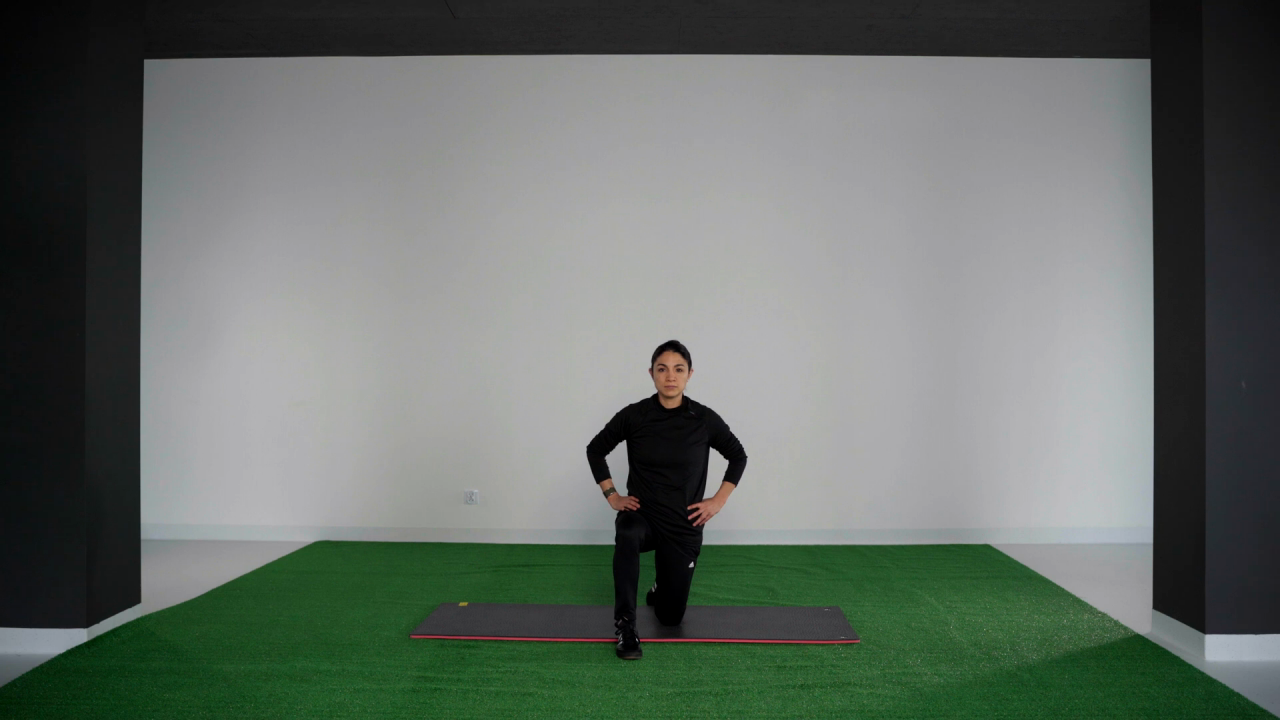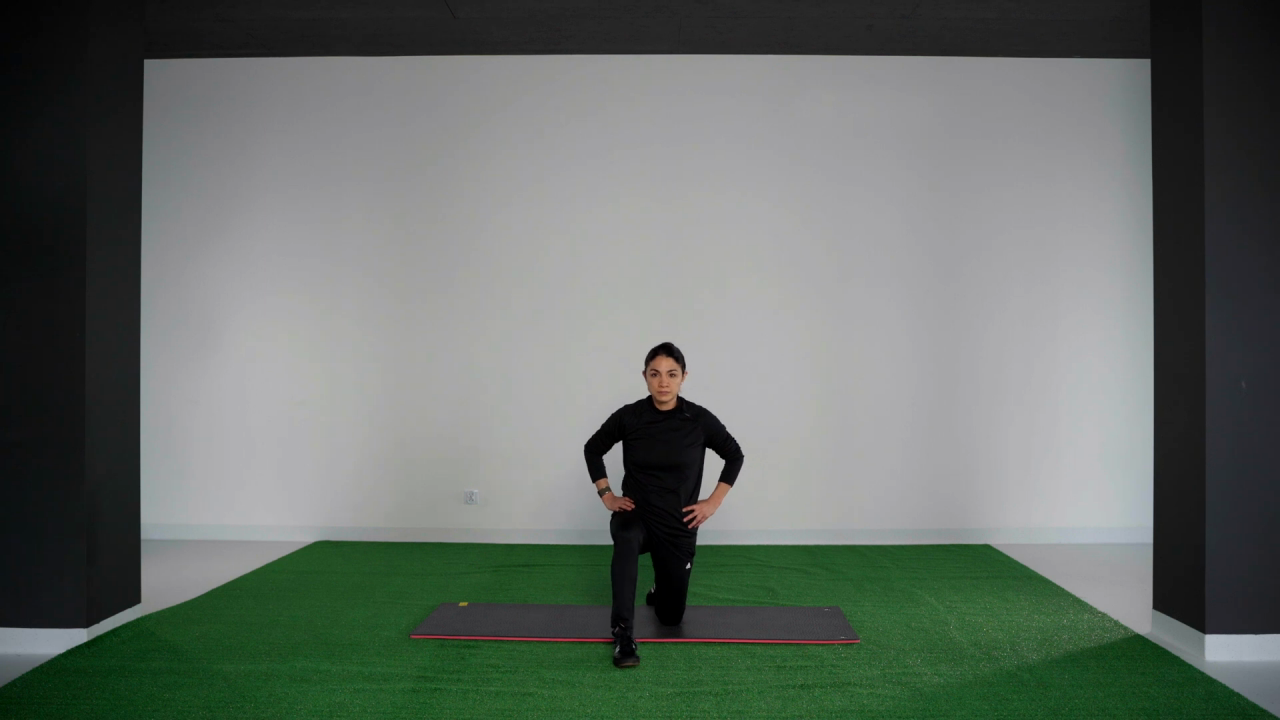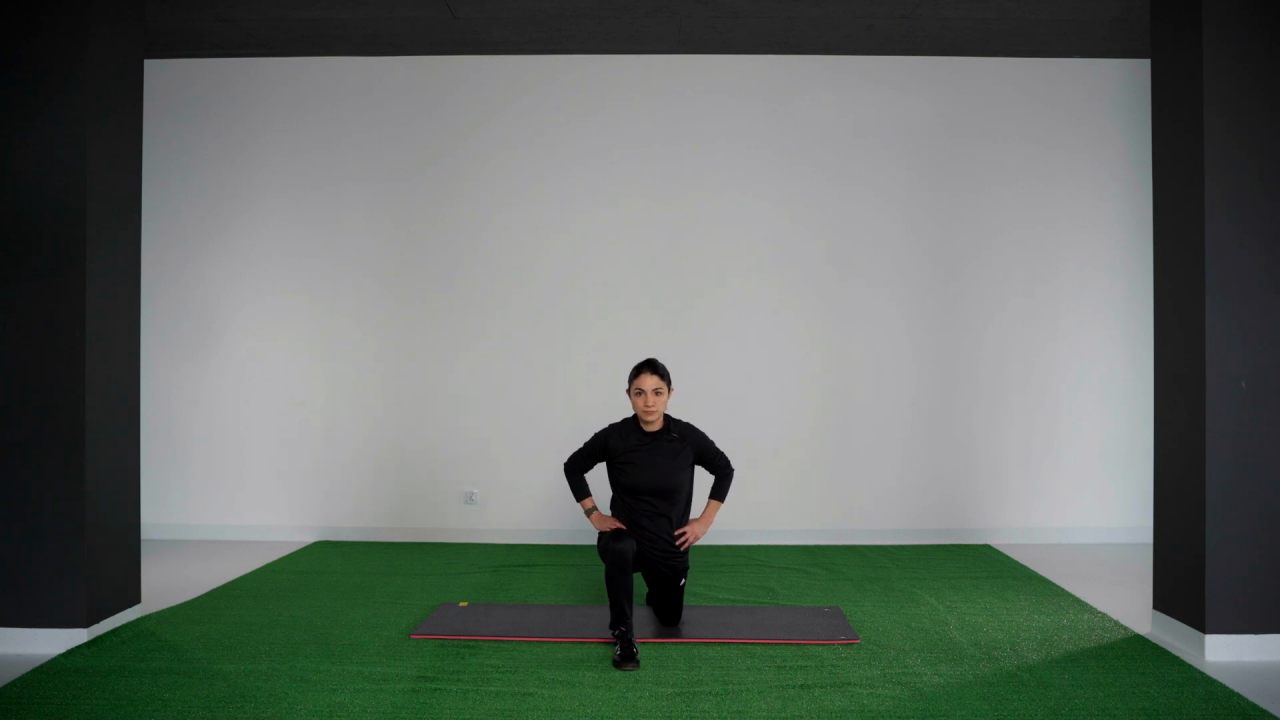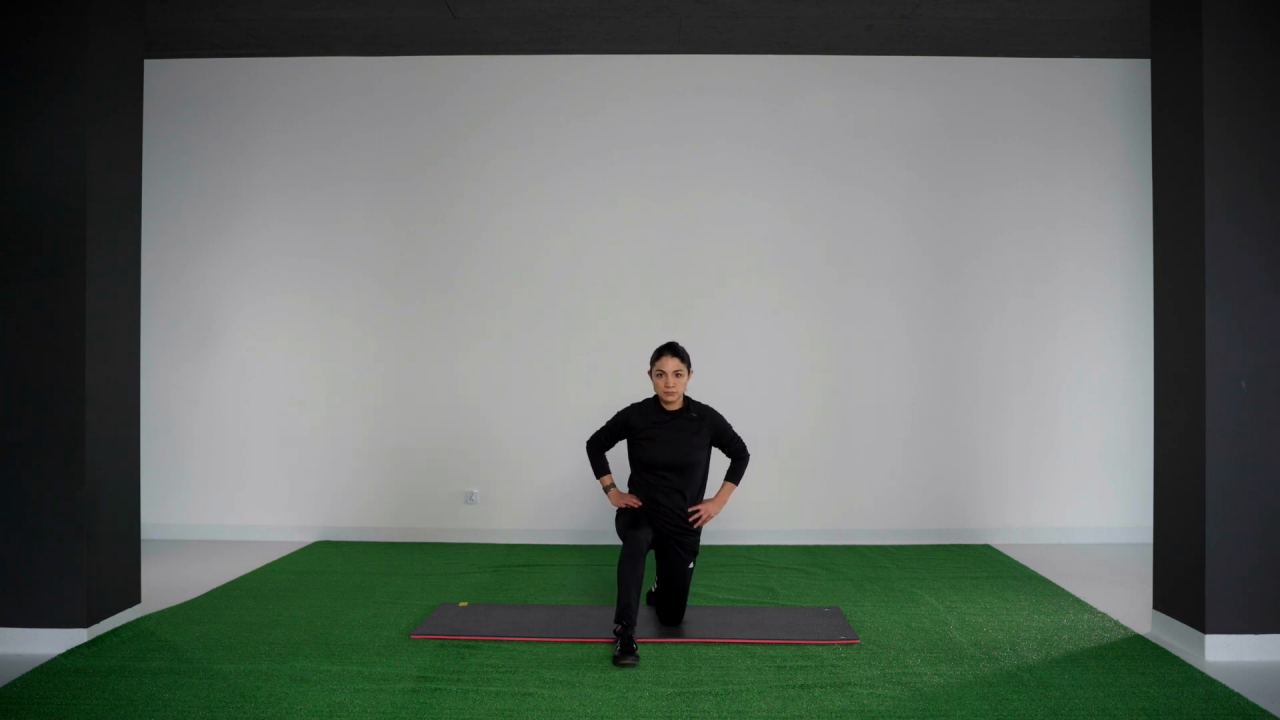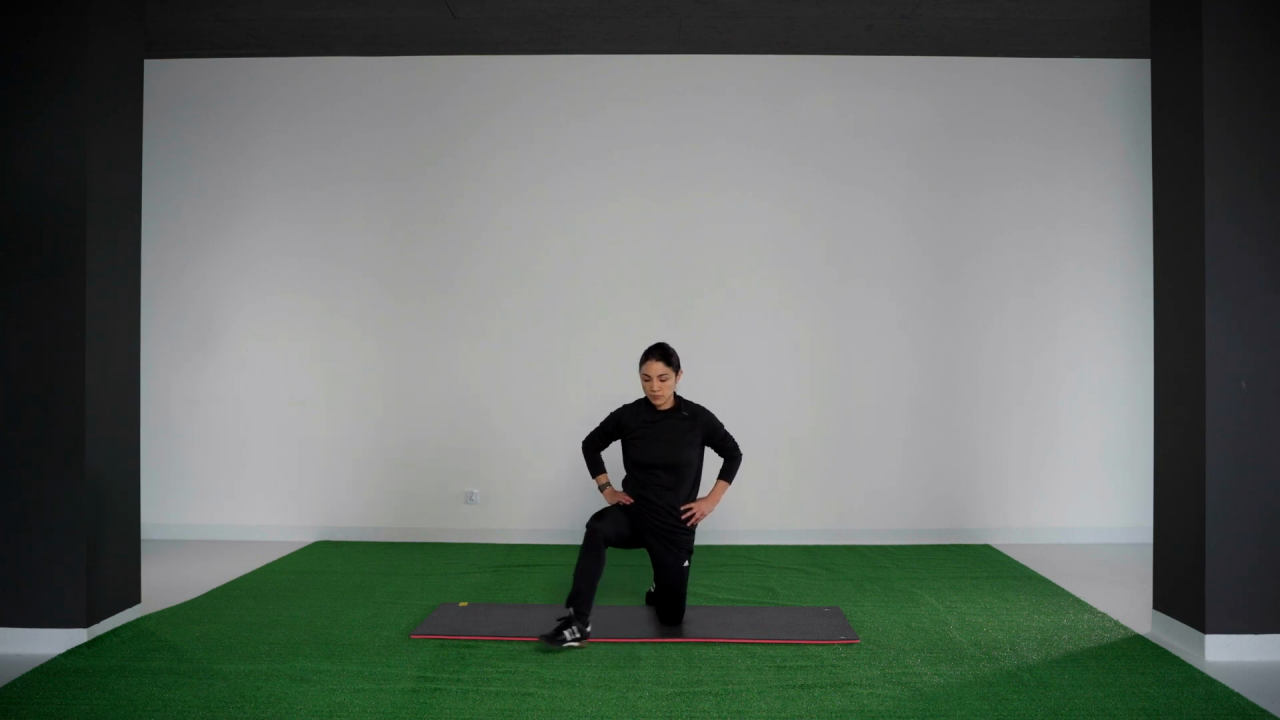
dt=1s
person 1, frame 1
left shoulder: (704, 419)
right shoulder: (633, 415)
left elbow: (738, 456)
right elbow: (595, 449)
left wrist: (719, 501)
right wrist: (611, 495)
left hip: (683, 524)
right hip: (641, 514)
left knee: (671, 616)
right knee: (628, 535)
left ankle: (660, 589)
right ankle: (625, 625)
person 1, frame 2
left shoulder: (699, 419)
right shoulder: (628, 416)
left elbow: (734, 455)
right elbow: (593, 449)
left wrist: (714, 501)
right wrist: (606, 495)
left hip: (678, 525)
right hip: (635, 515)
left knee: (671, 616)
right knee: (626, 538)
left ankle: (660, 589)
right ankle: (622, 633)
person 1, frame 3
left shoulder: (688, 437)
right shoulder: (613, 437)
left elbow: (724, 470)
right elbow: (573, 467)
left wrist: (705, 520)
right wrist: (594, 515)
left hip: (669, 543)
right hip: (624, 535)
left knee: (669, 619)
right knee: (620, 549)
left ankle: (656, 590)
right ankle: (623, 635)
person 1, frame 4
left shoulder: (706, 418)
right shoulder: (635, 415)
left elbow: (740, 454)
right elbow: (595, 445)
left wrist: (719, 500)
right wrist: (612, 491)
left hip: (683, 523)
right hip: (640, 512)
left knee: (671, 616)
right knee: (636, 539)
left ankle: (660, 585)
right ankle: (624, 632)
person 1, frame 5
left shoulder: (697, 418)
right shoulder: (628, 416)
left elbow: (733, 454)
right elbow: (590, 445)
left wrist: (712, 500)
right wrist: (606, 489)
left hip: (674, 525)
right hip: (632, 513)
left knee: (671, 616)
right knee: (598, 528)
left ankle: (661, 583)
right ankle: (577, 624)
